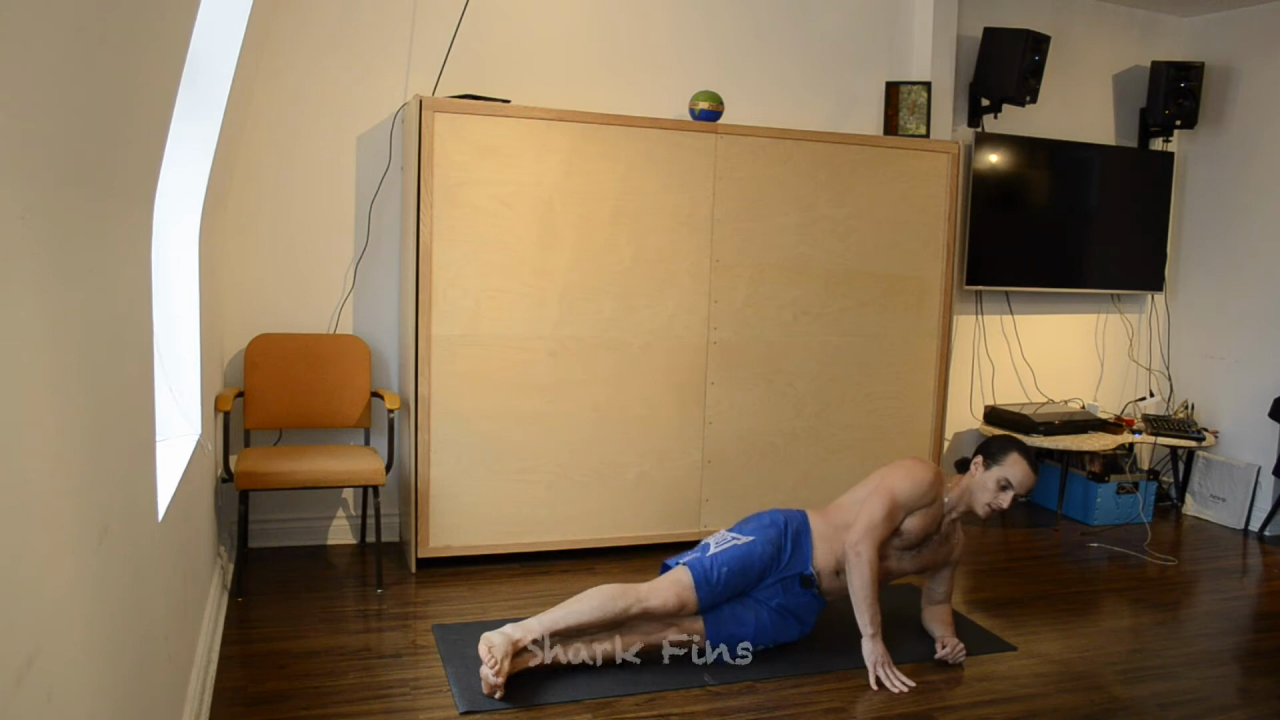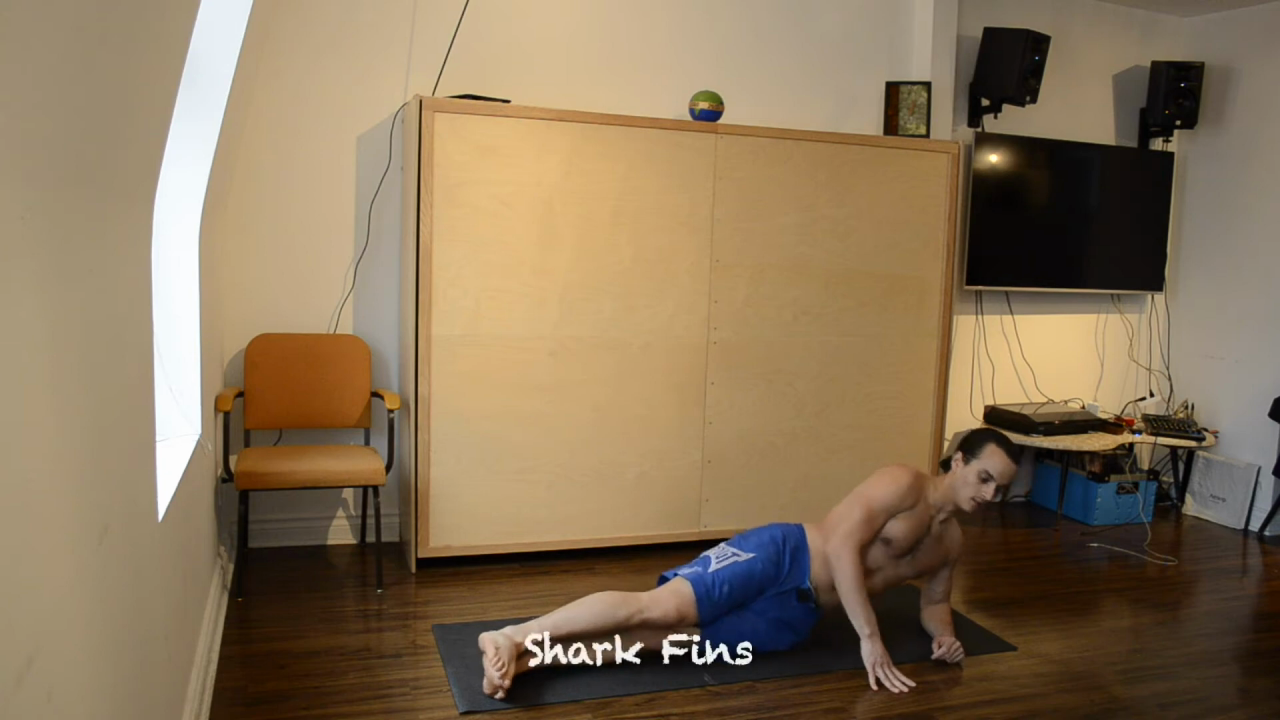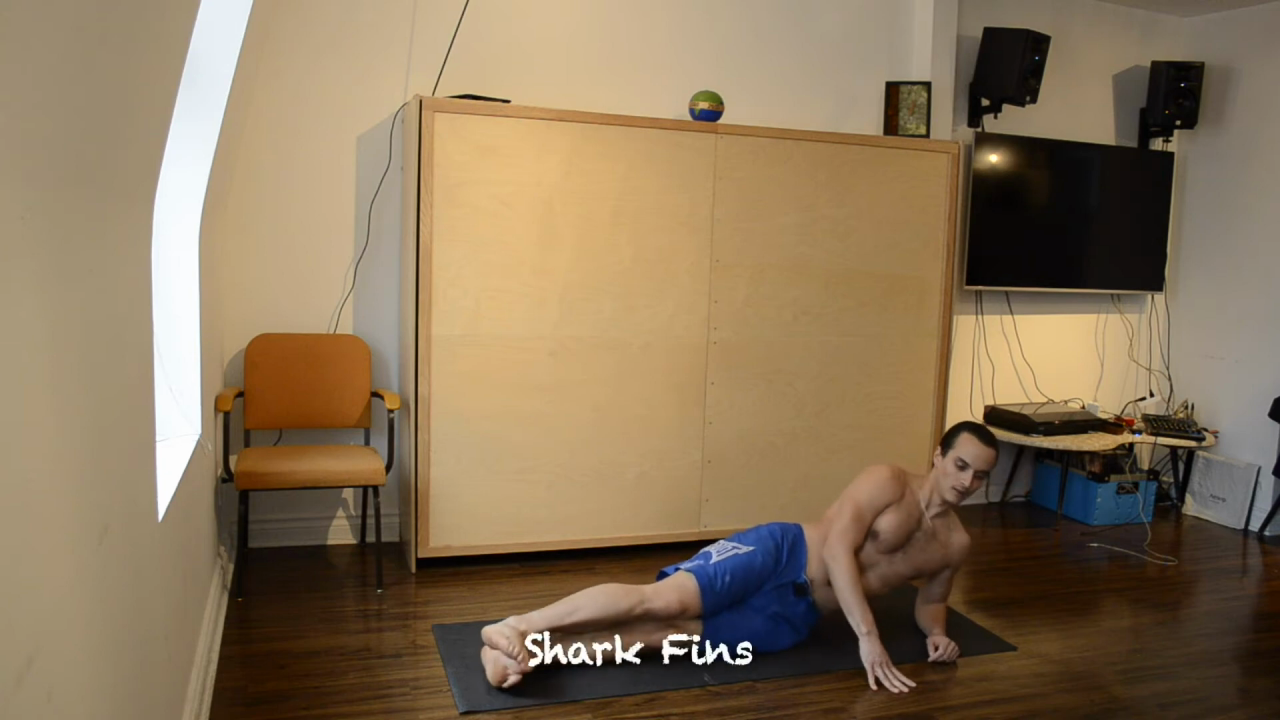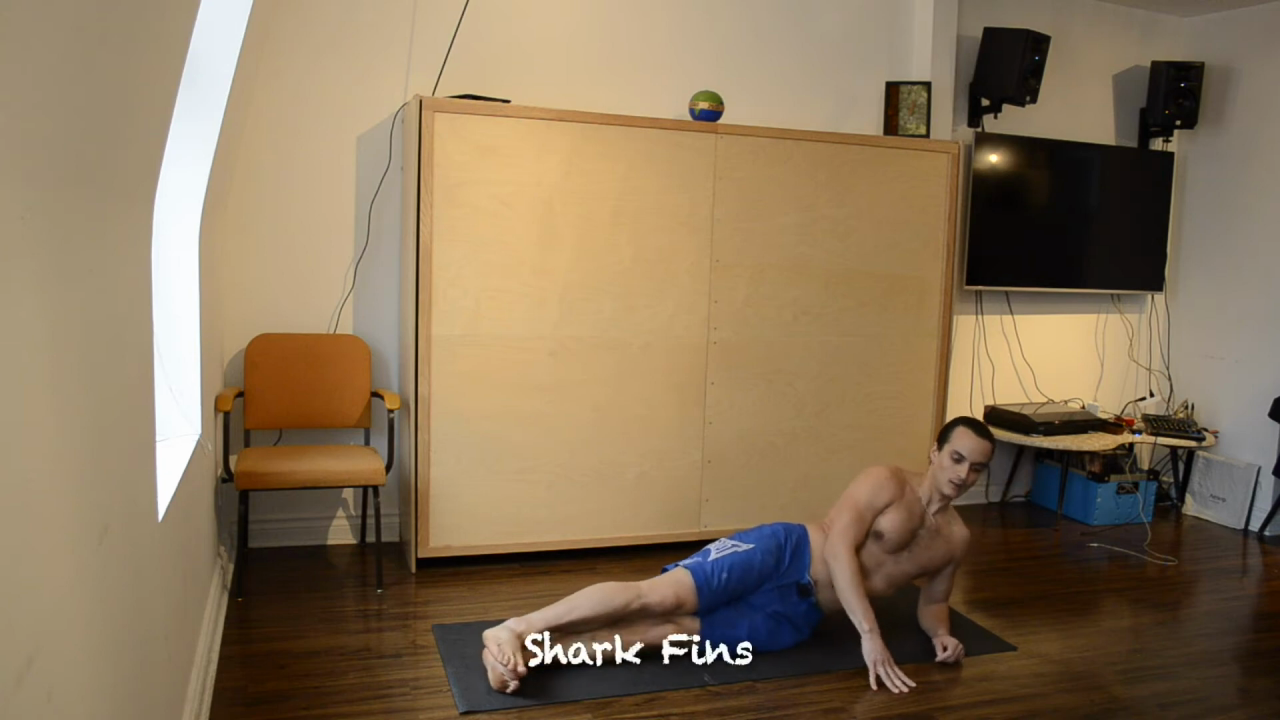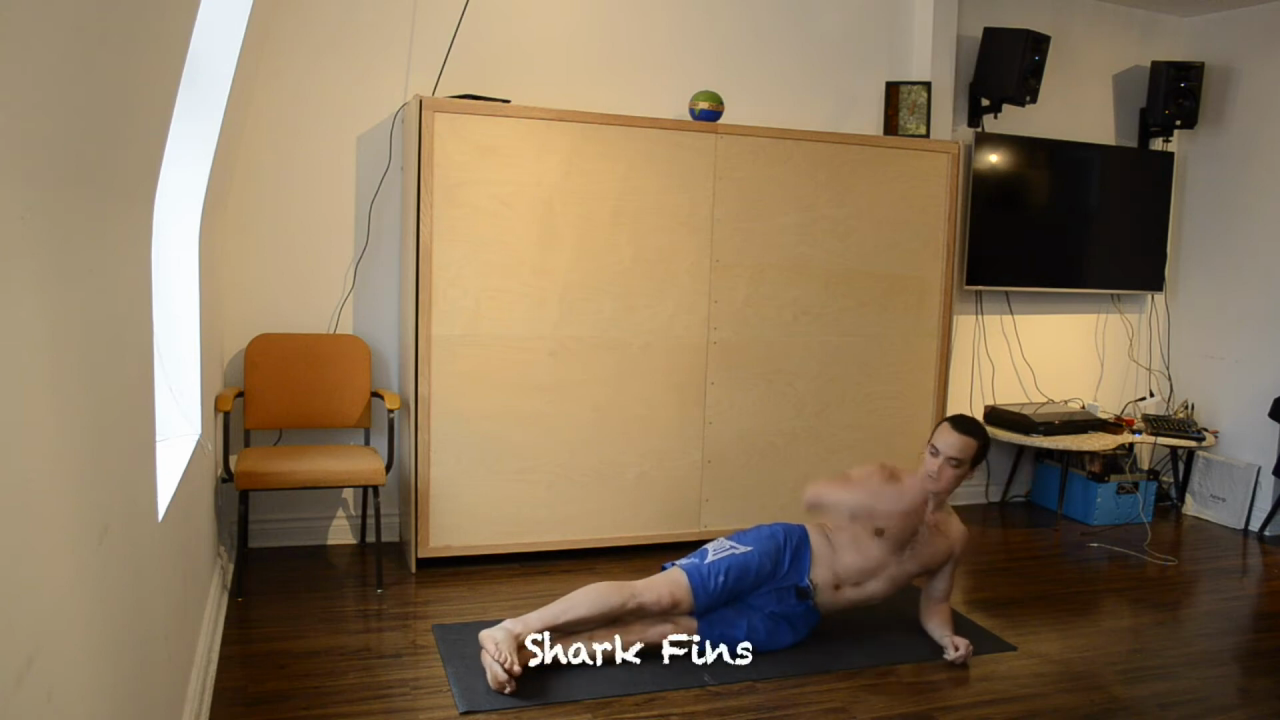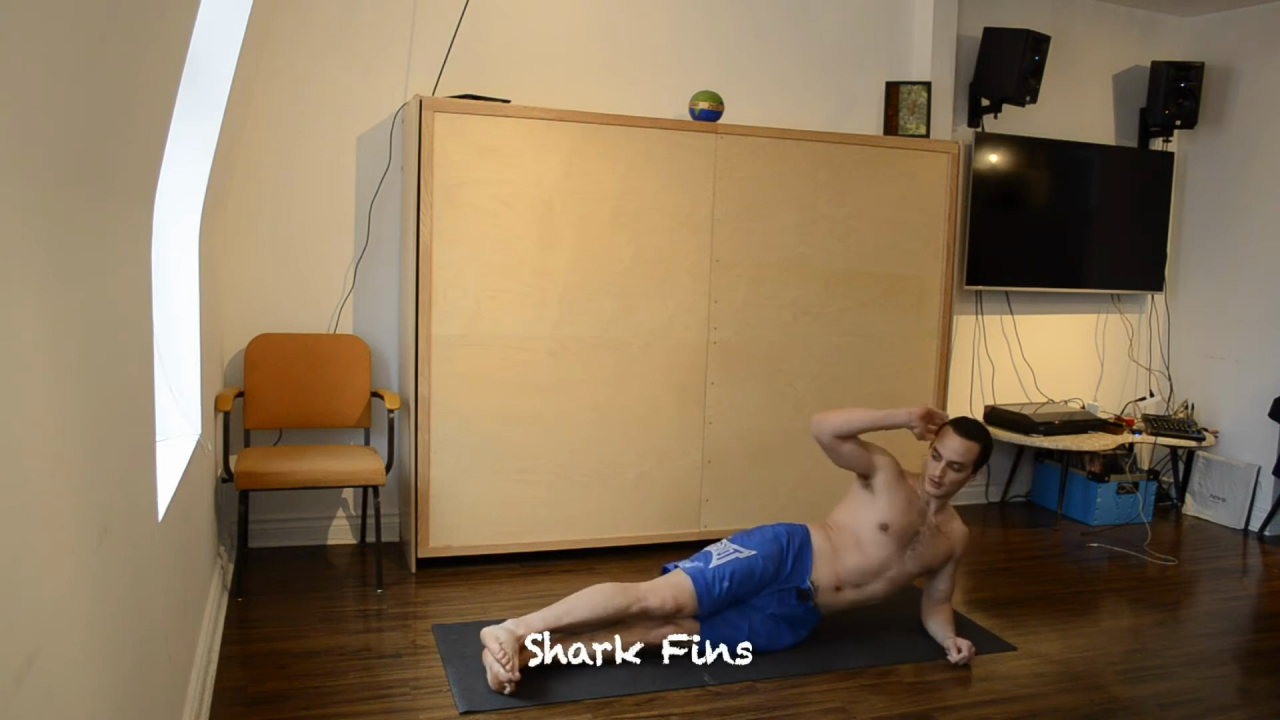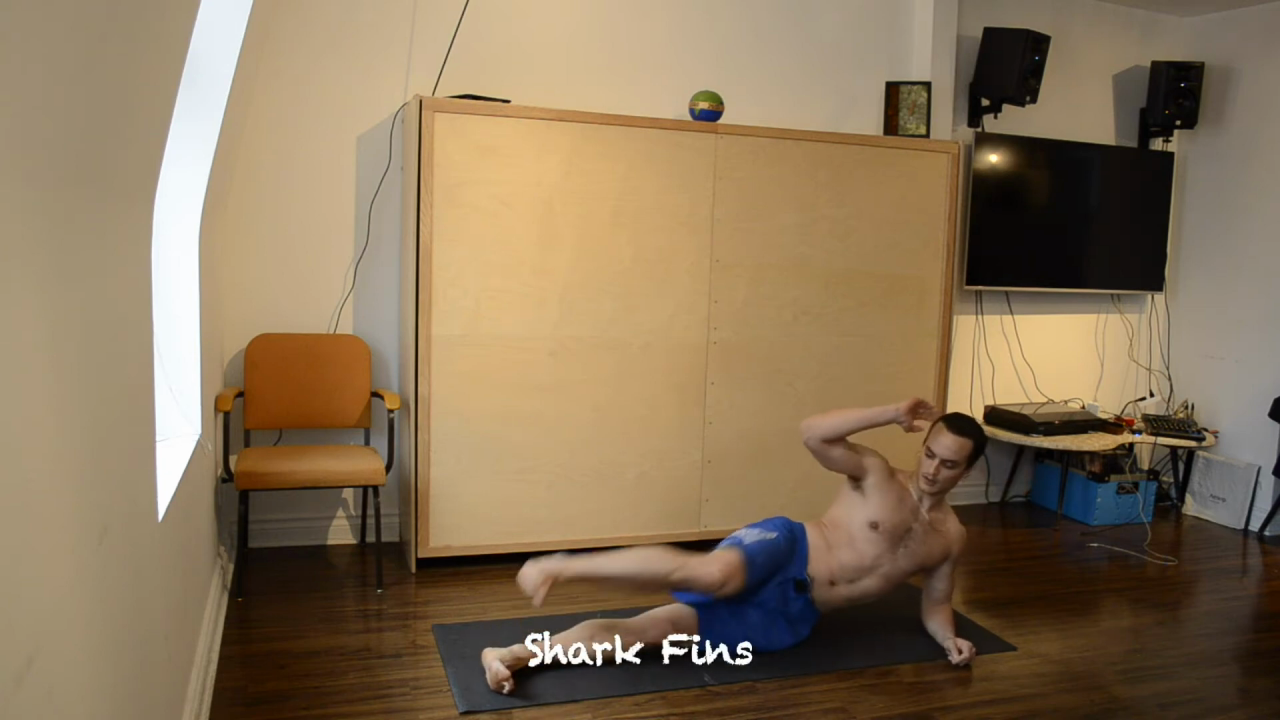
dt=0.3s
person 1, frame 1
left shoulder: (952, 542)
right shoulder: (920, 477)
left elbow: (935, 602)
right elbow: (858, 543)
left wrist: (945, 635)
right wrist: (871, 637)
left hip: (795, 605)
right hip: (780, 541)
left knee: (673, 633)
right knee: (660, 600)
left ankle: (527, 659)
right ankle: (514, 636)
person 1, frame 2
left shoulder: (951, 543)
right shoulder: (903, 483)
left elbow: (934, 601)
right elbow: (842, 545)
left wrist: (943, 634)
right wrist: (869, 638)
left hip: (792, 615)
right hip: (778, 556)
left knee: (666, 636)
right knee: (658, 611)
left ankle: (525, 660)
right ankle: (511, 639)
person 1, frame 3
left shoulder: (954, 544)
right shoulder: (887, 482)
left elbow: (930, 600)
right elbow: (837, 548)
left wrist: (937, 634)
right wrist: (868, 637)
left hip: (791, 616)
right hip: (776, 553)
left knee: (666, 633)
right knee: (662, 603)
left ankle: (522, 656)
right ankle: (513, 629)
person 1, frame 4
left shoulder: (956, 540)
right shoulder: (886, 481)
left elbow: (932, 601)
right elbow: (837, 547)
left wrist: (941, 634)
right wrist: (870, 638)
left hip: (794, 615)
right hip: (781, 554)
left knee: (670, 629)
right knee: (660, 598)
left ankle: (526, 653)
right ankle: (514, 631)
person 1, frame 5
left shoulder: (953, 537)
right shoulder: (884, 478)
left elbow: (934, 602)
right elbow: (816, 496)
left wrist: (948, 635)
right wrist: (905, 496)
left hip: (791, 616)
right hip: (782, 554)
left knee: (667, 630)
right knee: (656, 598)
left ankle: (524, 653)
right ankle: (510, 632)
person 1, frame 6
left shoulder: (955, 537)
right shoulder: (886, 473)
left elbow: (935, 604)
right elbow: (824, 427)
left wrist: (949, 638)
right wrist: (905, 418)
left hip: (792, 615)
right hip: (781, 554)
left knee: (669, 631)
right knee: (661, 599)
left ankle: (524, 653)
right ankle: (513, 632)
person 1, frame 7
left shoulder: (951, 538)
right shoulder: (877, 475)
left elbow: (935, 603)
right elbow: (813, 432)
left wrist: (950, 639)
right wrist: (893, 414)
left hip: (792, 615)
right hip: (783, 552)
left knee: (668, 626)
right knee: (714, 574)
left ankle: (520, 653)
right ankle: (562, 566)
